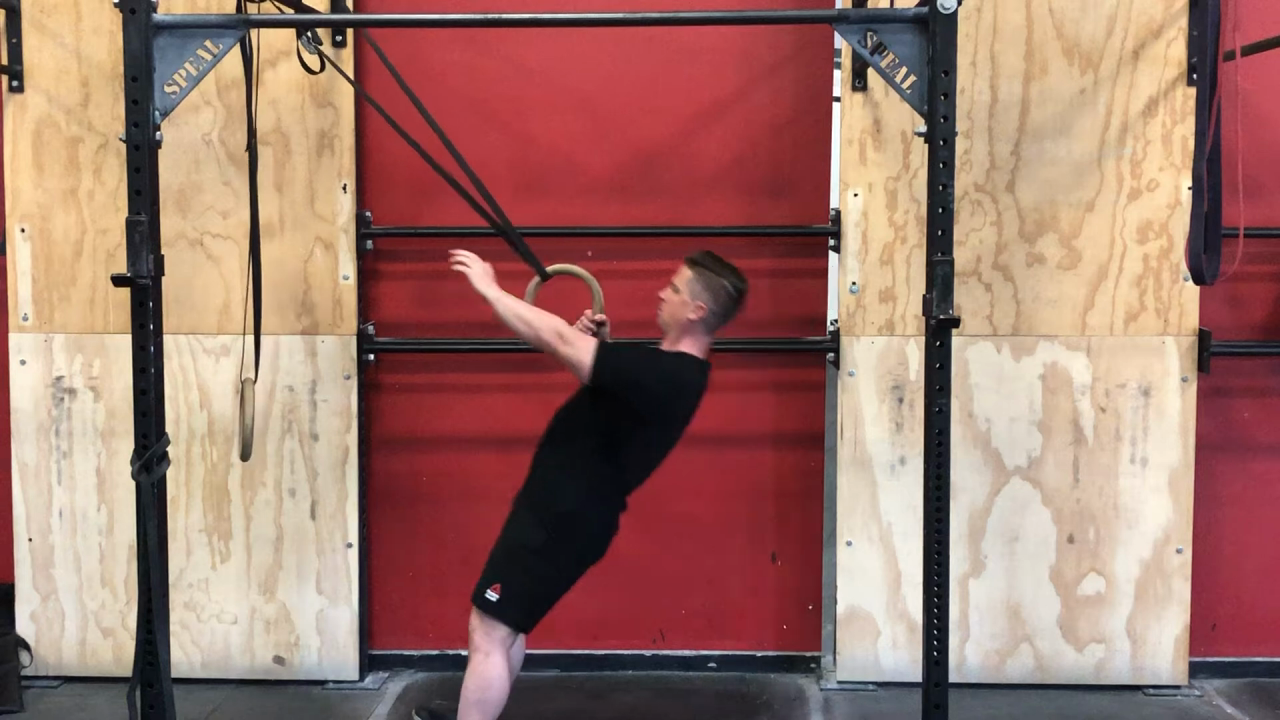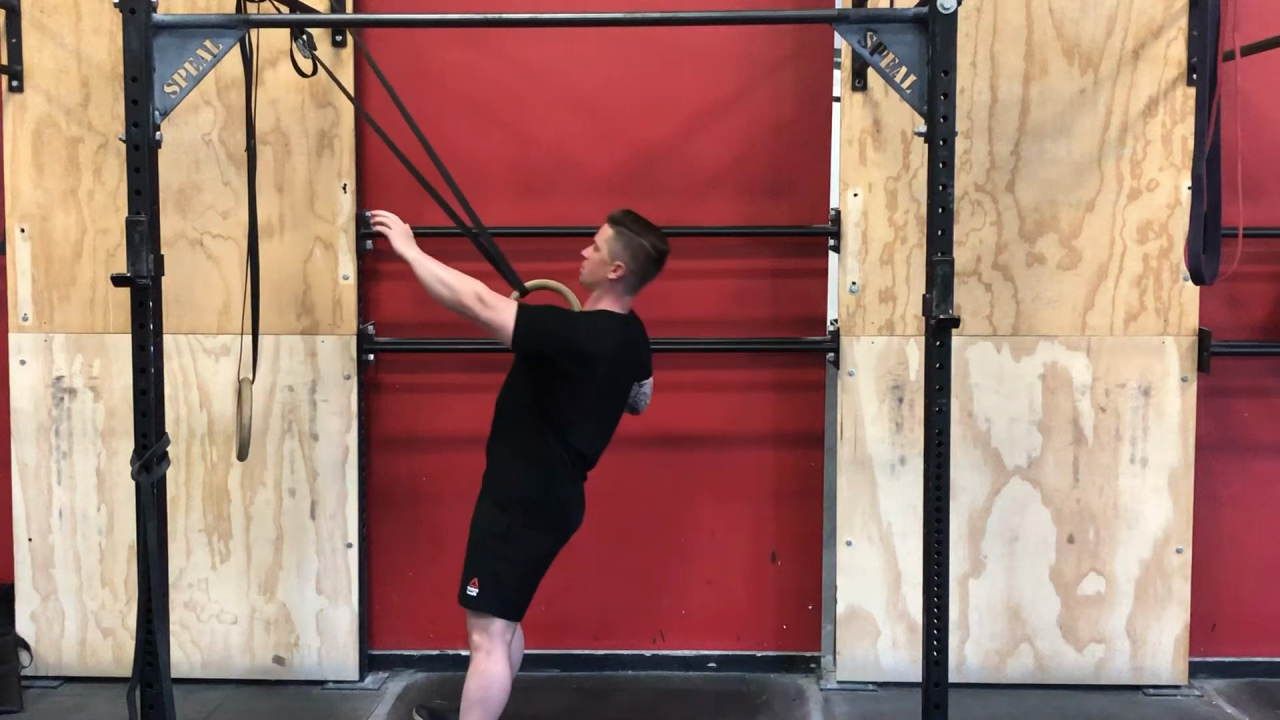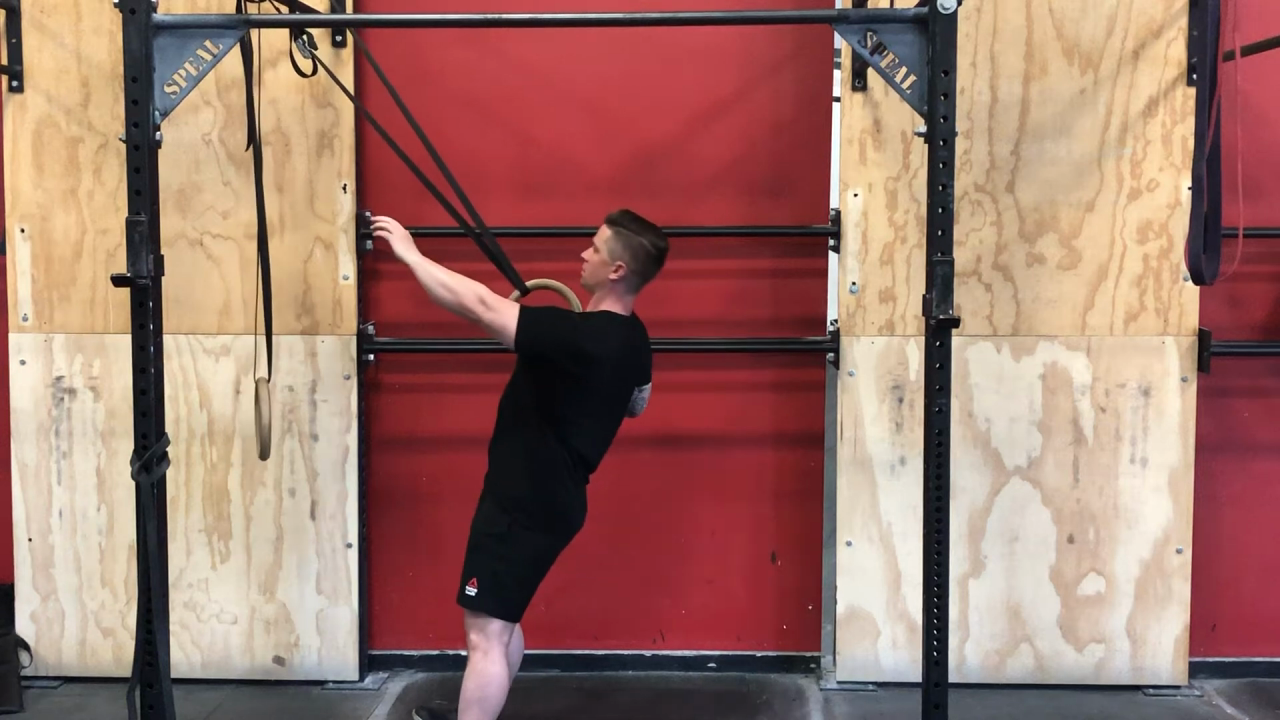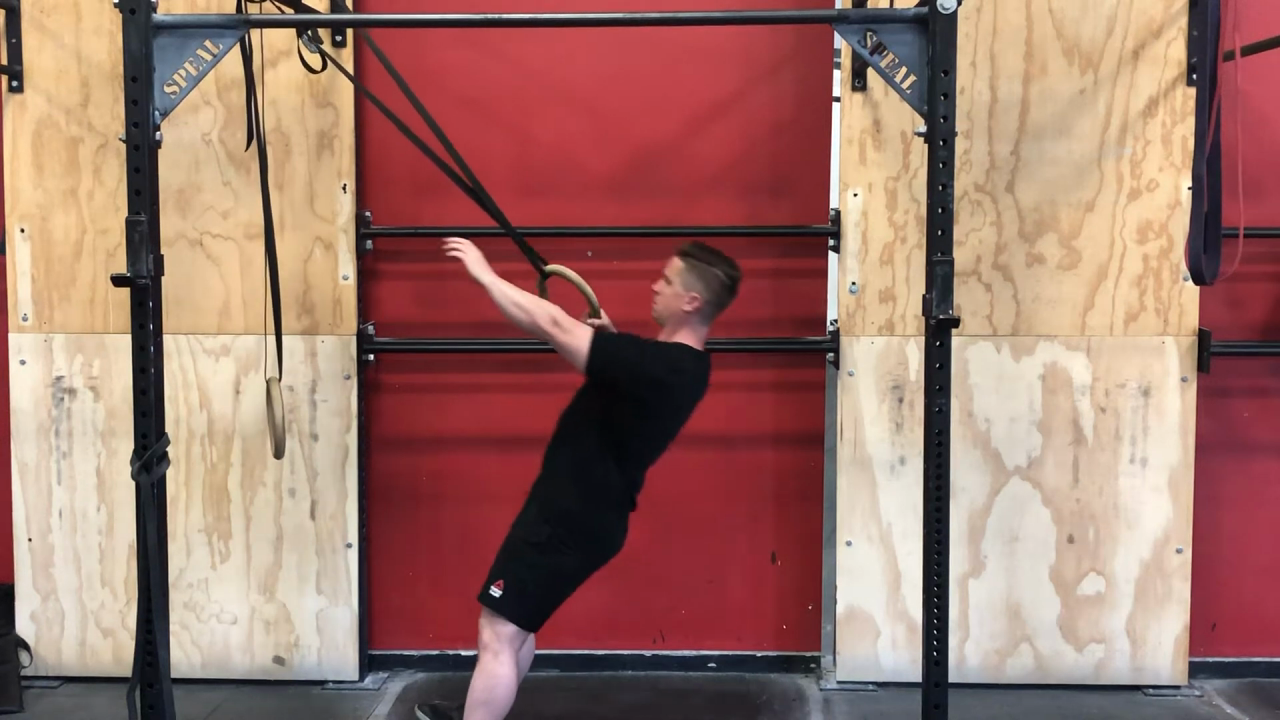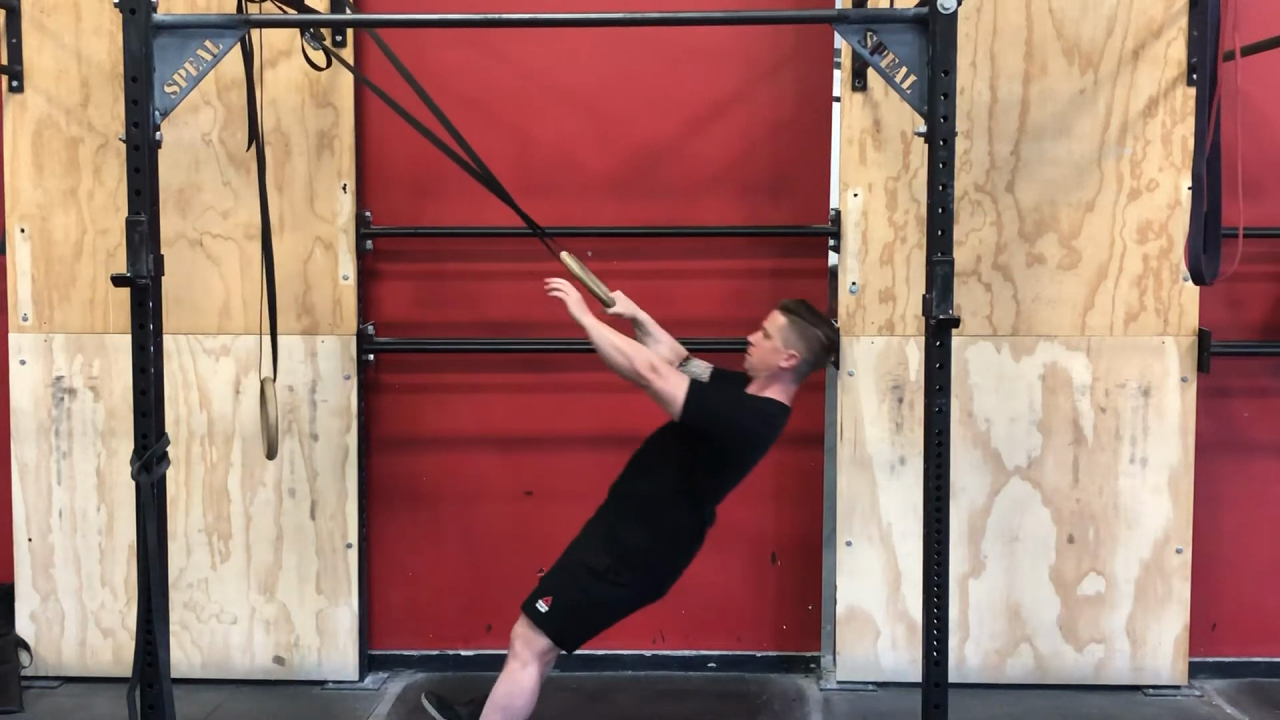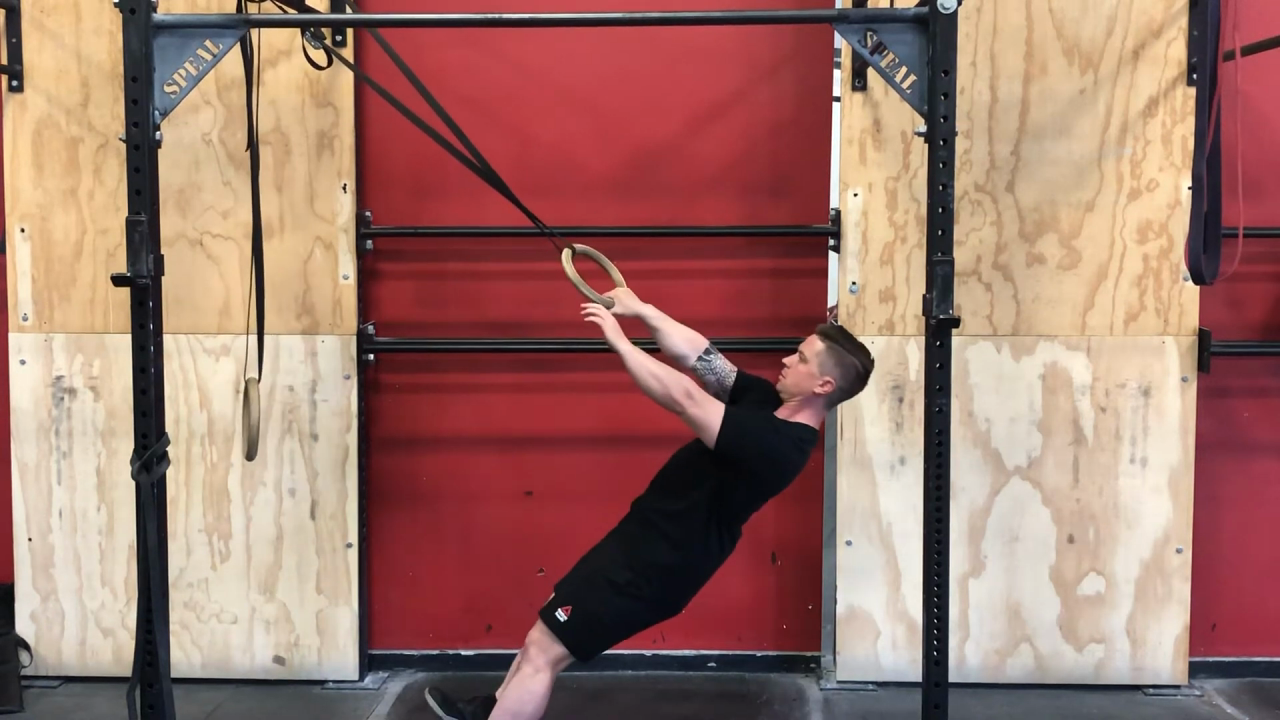
dt=0.4s
person 1, frame 1
left shoulder: (664, 376)
right shoulder: (677, 366)
left elbow: (559, 340)
left wrist: (489, 288)
right wrist: (604, 342)
left hip: (561, 518)
right hip: (565, 508)
left knee: (489, 633)
right knee: (504, 625)
person 1, frame 2
left shoulder: (578, 336)
right shoulder: (627, 336)
left elbow: (477, 302)
right elbow: (639, 400)
left wrist: (409, 249)
left hip: (524, 501)
right hip: (543, 494)
left knee: (488, 632)
right knee: (502, 622)
person 1, frame 3
left shoulder: (580, 336)
right shoulder: (629, 338)
left elbow: (480, 305)
right elbow: (636, 404)
left wrist: (410, 254)
left hip: (526, 502)
right hip: (546, 496)
left knee: (486, 632)
right knee: (502, 621)
person 1, frame 4
left shoulder: (658, 367)
right shoulder: (682, 362)
left elbow: (554, 327)
left wrist: (484, 274)
right wrist: (609, 333)
left hip: (570, 517)
right hip: (585, 510)
left knee: (499, 633)
right knee: (516, 624)
person 1, frame 5
left shoulder: (744, 417)
right shoulder: (749, 397)
left elbow: (651, 373)
right elbow: (680, 366)
left wrist: (583, 315)
right wrist: (636, 317)
left hip: (632, 551)
right hip: (635, 536)
left knee: (529, 642)
right knee: (544, 627)
person 1, frame 6
left shoulder: (776, 445)
right shoulder: (769, 404)
left elbow: (683, 399)
right elbow: (698, 356)
left wrist: (618, 339)
right wrist: (639, 310)
left hip: (653, 564)
right hip: (648, 540)
left knee: (542, 650)
right knee: (551, 620)
